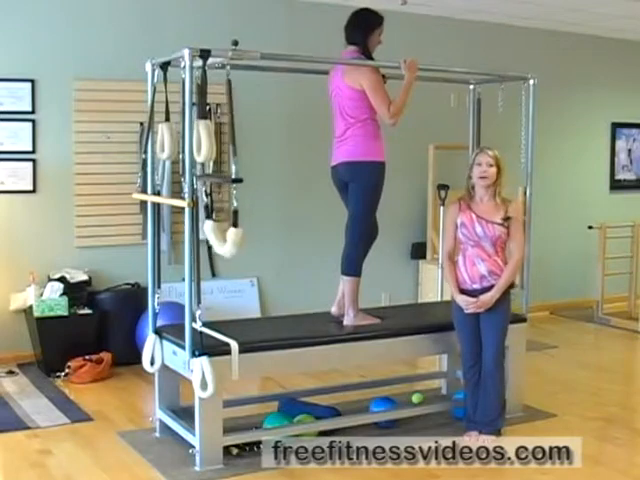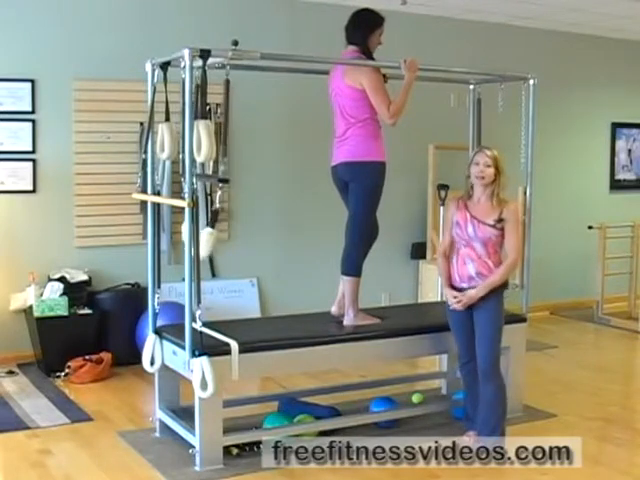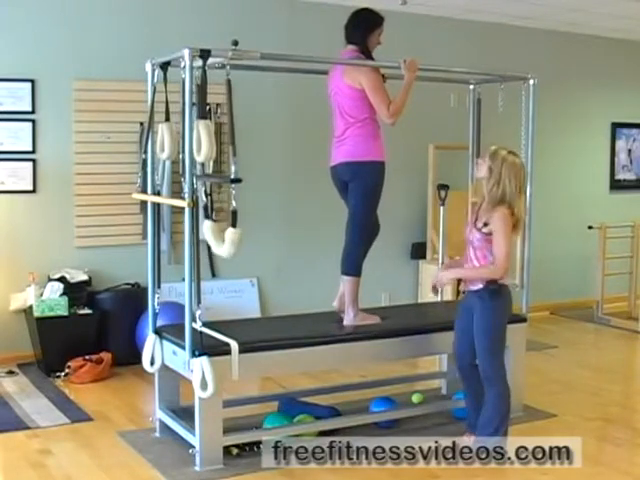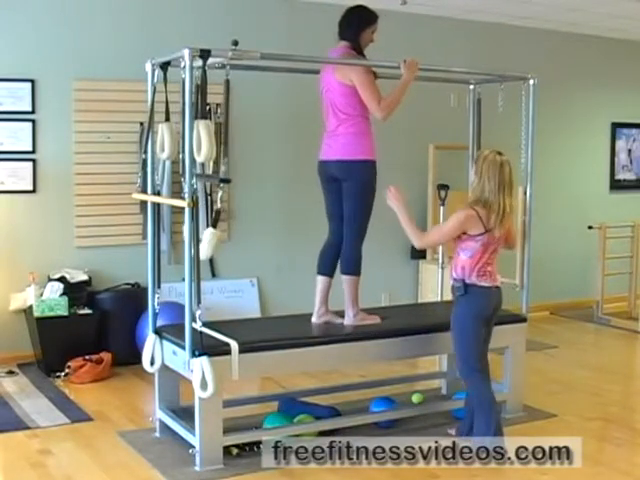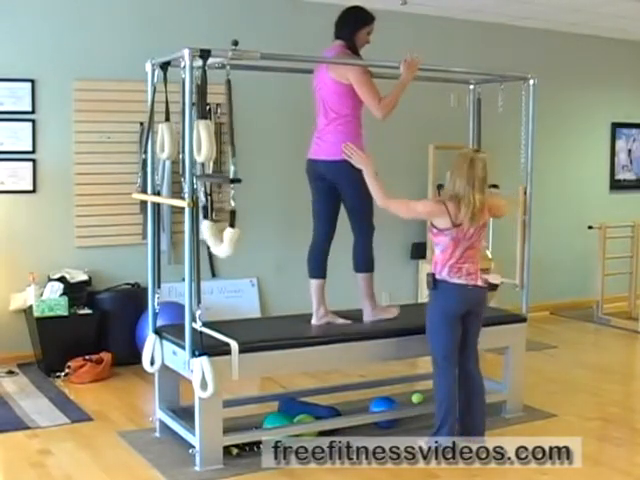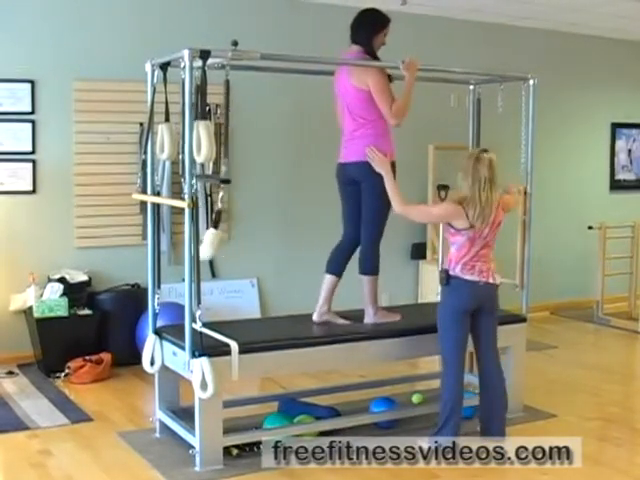
dt=0.7s
person 1, frame 1
left shoulder: (337, 70)
right shoulder: (364, 69)
right elbow: (390, 116)
left wrist: (378, 81)
right wrist: (408, 79)
left hip: (340, 162)
right hip: (364, 161)
left knee: (364, 231)
right knee: (358, 233)
left ankle: (341, 303)
right ankle: (352, 312)
person 1, frame 2
left shoulder: (337, 70)
right shoulder: (364, 69)
right elbow: (389, 116)
left wrist: (381, 81)
right wrist: (408, 79)
left hip: (341, 162)
right hip: (364, 161)
left knee: (364, 230)
right knee: (358, 233)
left ankle: (342, 303)
right ankle: (351, 312)
person 1, frame 3
left shoulder: (336, 68)
right shoulder: (363, 68)
right elbow: (389, 115)
left wrist: (377, 81)
right wrist: (408, 79)
left hip: (340, 162)
right hip: (364, 160)
left knee: (365, 228)
right knee: (359, 233)
left ankle: (343, 298)
right ankle: (352, 312)
person 1, frame 4
left shoulder: (329, 64)
right shoulder: (354, 64)
right elbow: (380, 111)
right wrist: (406, 78)
left hip: (329, 160)
right hip: (354, 160)
left knee: (336, 234)
right knee: (353, 236)
left ankle: (320, 309)
right ankle: (352, 312)
person 1, frame 5
left shoulder: (322, 65)
right shoulder: (350, 64)
right elbow: (380, 110)
right wrist: (406, 77)
left hip: (317, 160)
right hip: (343, 159)
left knee: (322, 234)
right knee: (363, 231)
left ankle: (319, 310)
right ankle: (370, 307)
person 1, frame 6
left shoulder: (342, 70)
right shoulder: (370, 69)
right elbow: (394, 117)
right wrist: (410, 79)
left hip: (347, 162)
right hip: (373, 161)
left knee: (351, 235)
right knee: (370, 237)
left ankle: (323, 307)
right ankle: (372, 310)
person 2, frame 1
left shoulder: (510, 209)
right shoulder: (457, 208)
left elbow: (516, 257)
right elbow: (447, 255)
left wrist: (494, 295)
right wrist: (456, 294)
left hip: (496, 295)
right hip: (464, 296)
left knee: (492, 362)
right knee: (471, 361)
left ankle: (490, 426)
right ankle: (473, 423)
person 2, frame 2
left shoulder: (507, 210)
right shoulder: (455, 206)
left elbow: (512, 258)
right elbow: (444, 252)
left wrist: (479, 292)
right wrist: (446, 288)
left hip: (488, 295)
right hip: (456, 294)
left knee: (487, 365)
right knee: (467, 362)
left ankle: (490, 435)
right ankle: (474, 423)
person 2, frame 3
left shoulder: (501, 214)
right shoulder: (481, 207)
left elbow: (499, 268)
left wrist: (454, 273)
right wrist: (450, 267)
left hip: (490, 298)
right hip: (472, 296)
left knee: (490, 369)
right knee: (464, 361)
left ankle: (492, 438)
right ankle: (478, 426)
person 2, frame 4
left shoulder: (468, 215)
right shoulder: (503, 214)
left elbow: (421, 241)
right elbow: (511, 244)
left wrist: (398, 207)
left hip: (471, 295)
right hip: (491, 293)
left knee: (471, 369)
right knee: (476, 364)
left ankle: (490, 439)
right ankle: (471, 429)
person 2, frame 5
left shoulder: (438, 209)
right shoulder: (485, 208)
left elbow: (384, 201)
right elbow: (503, 207)
left wrist: (366, 167)
right wrist: (489, 194)
left hip: (447, 292)
right hip: (476, 291)
left knee: (445, 367)
right knee: (469, 364)
left ankle: (444, 440)
right ankle: (473, 433)
person 2, frame 6
left shoulder: (455, 209)
right shoulder: (498, 206)
left elbow: (402, 208)
right elbow: (514, 197)
left wrist: (386, 173)
right wrist: (513, 190)
left hip: (459, 289)
right hip: (487, 289)
left knee: (453, 365)
right knee: (489, 361)
left ankle: (445, 439)
right ankle: (494, 433)
